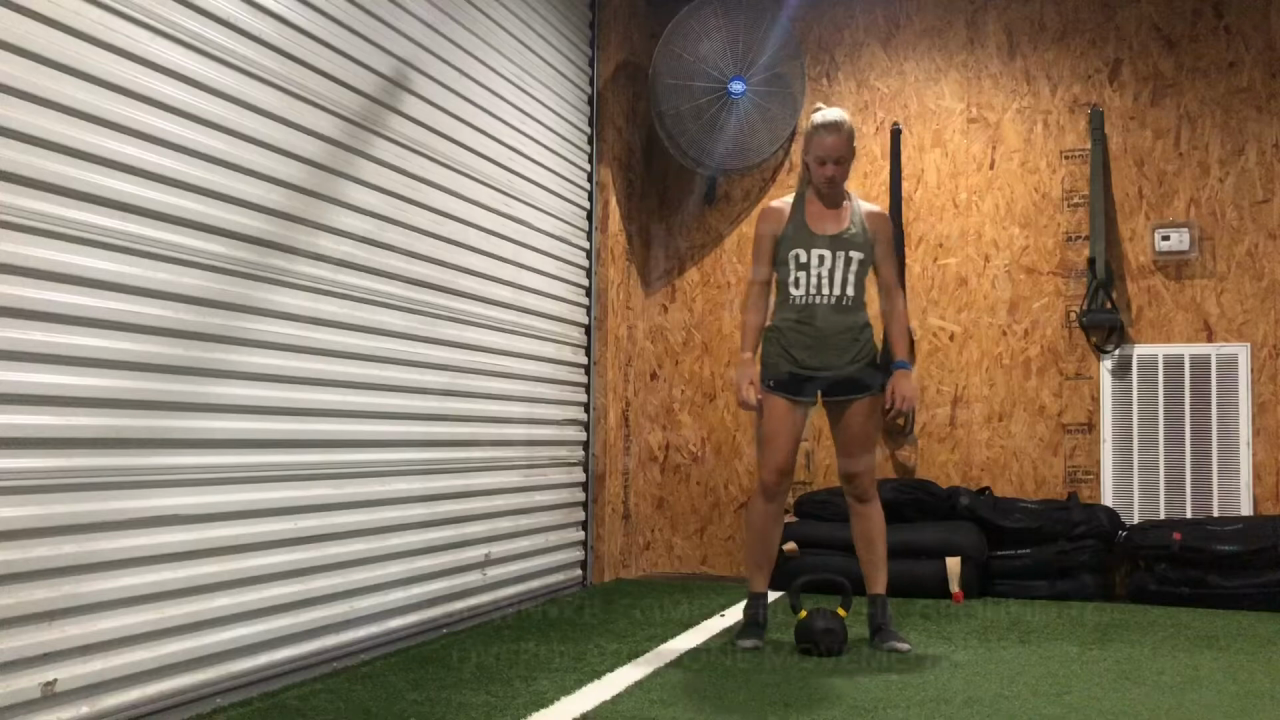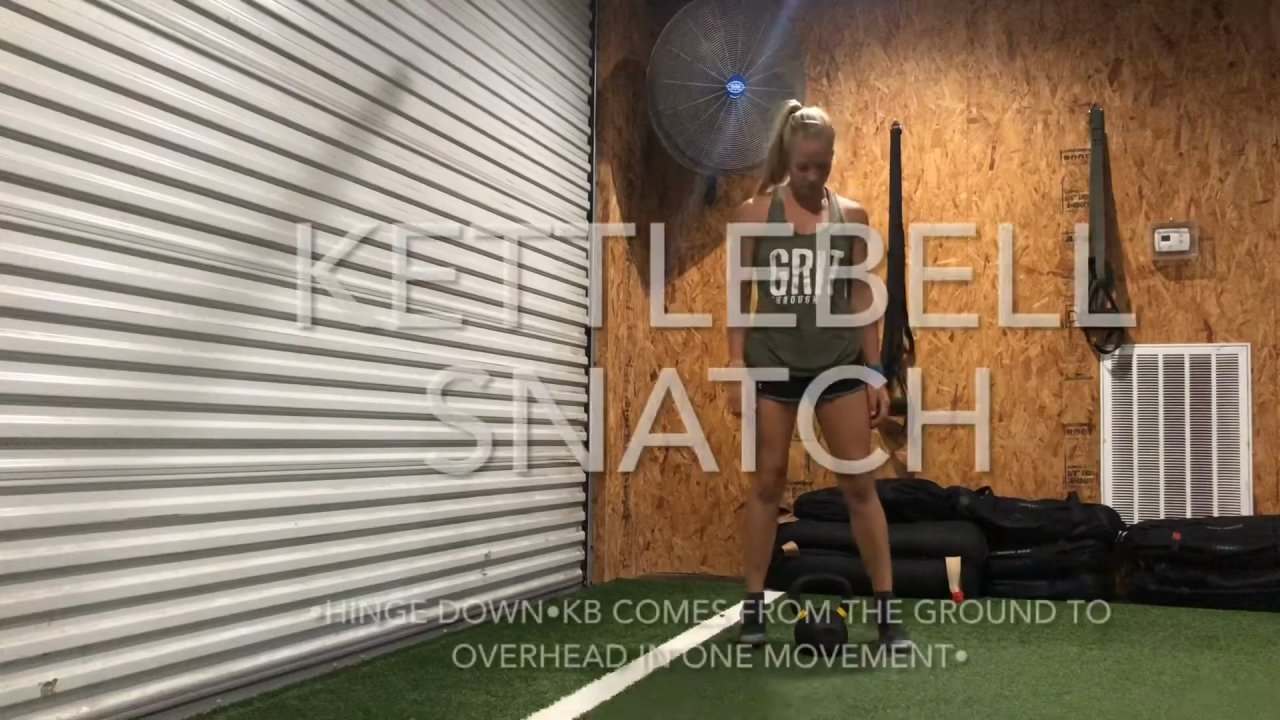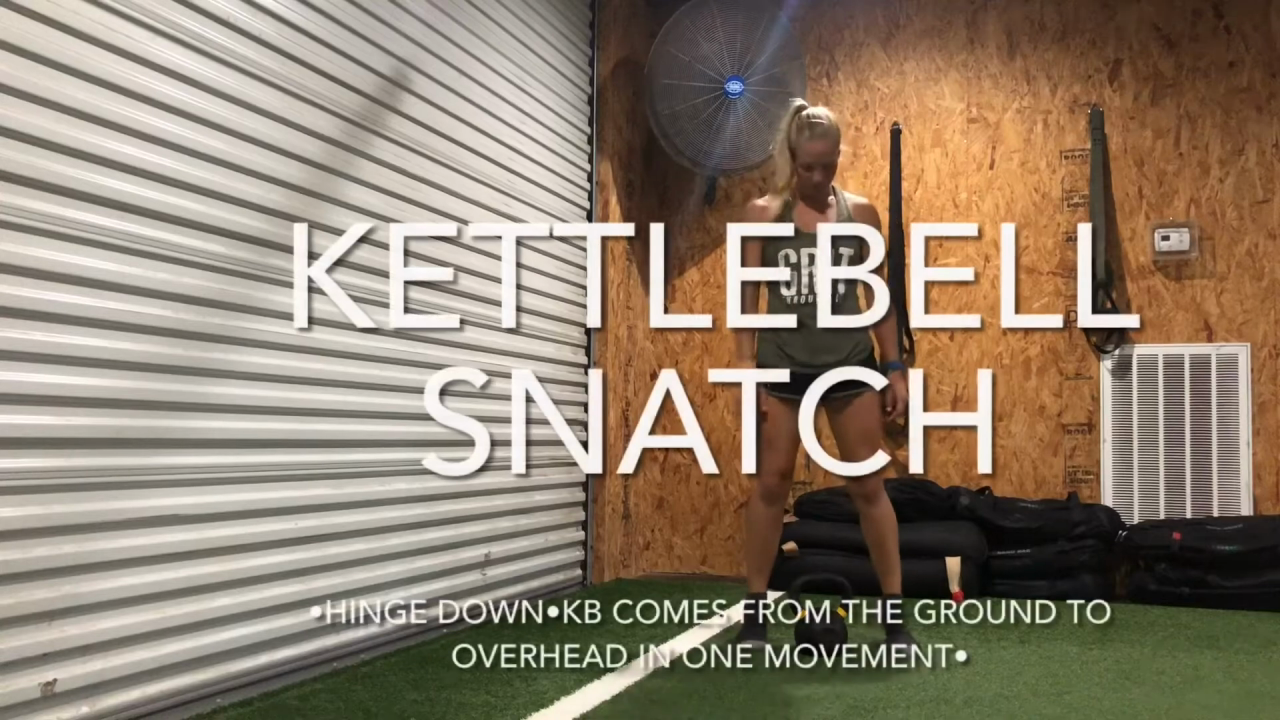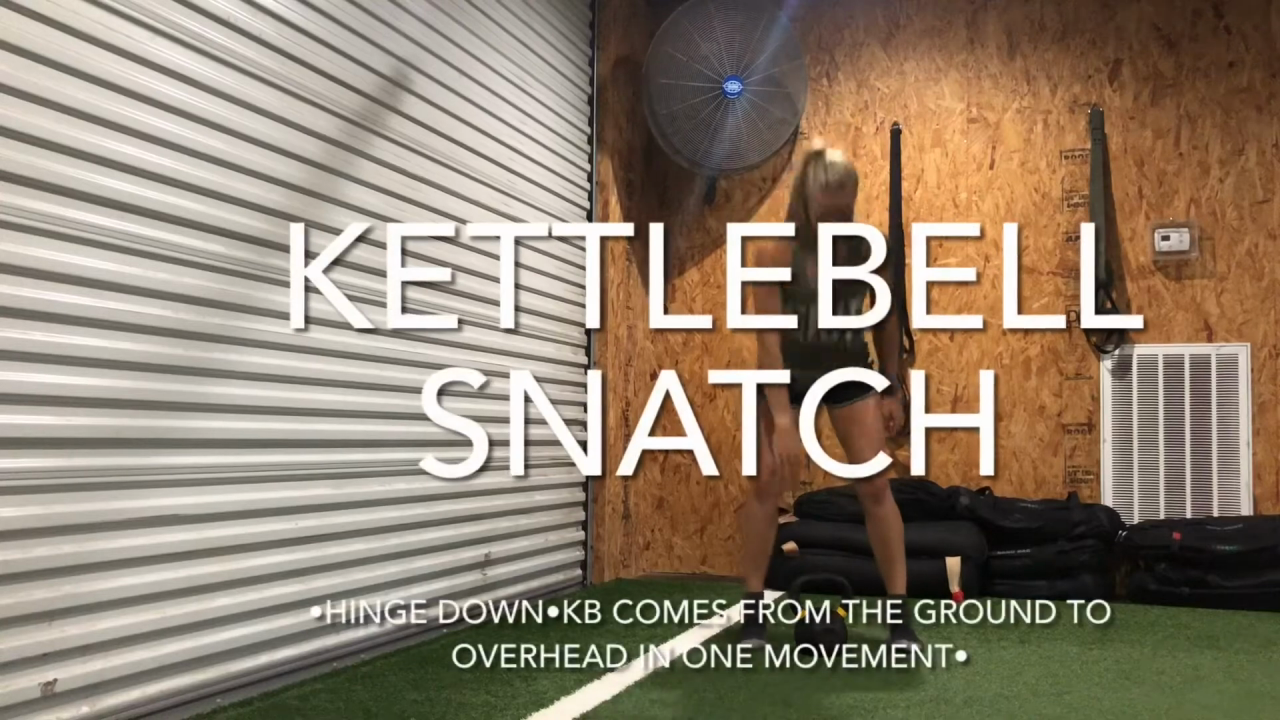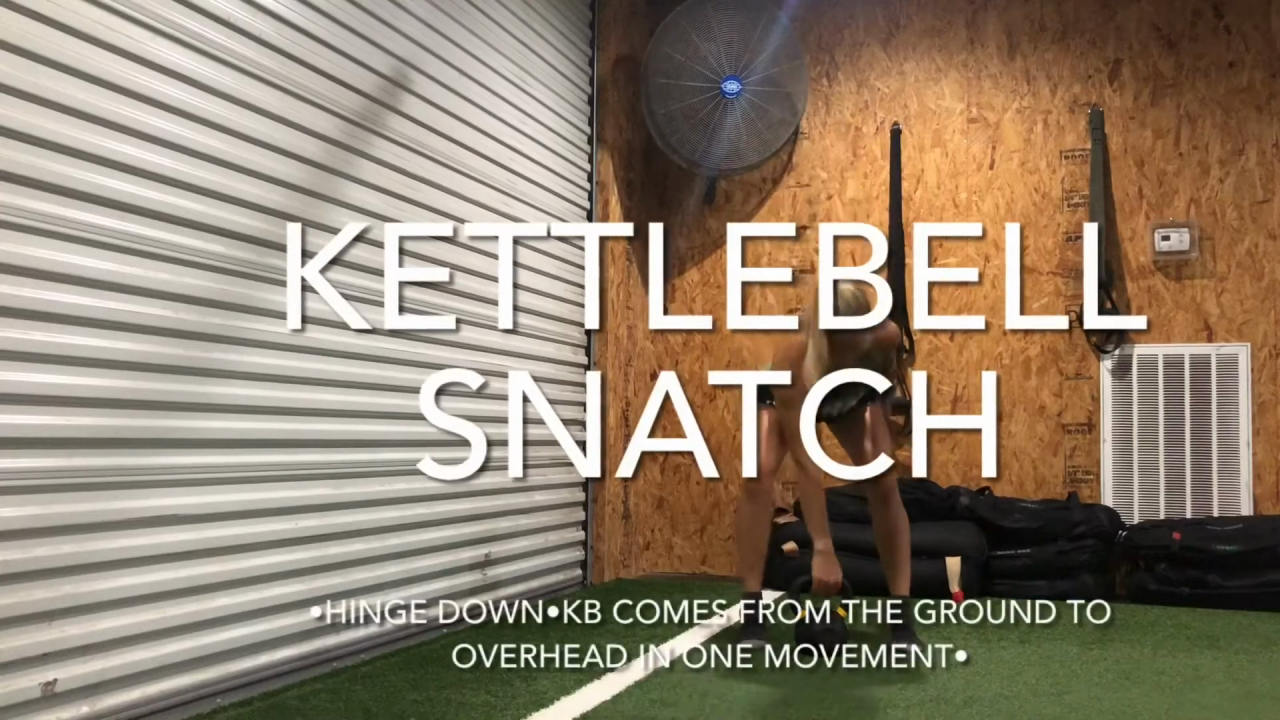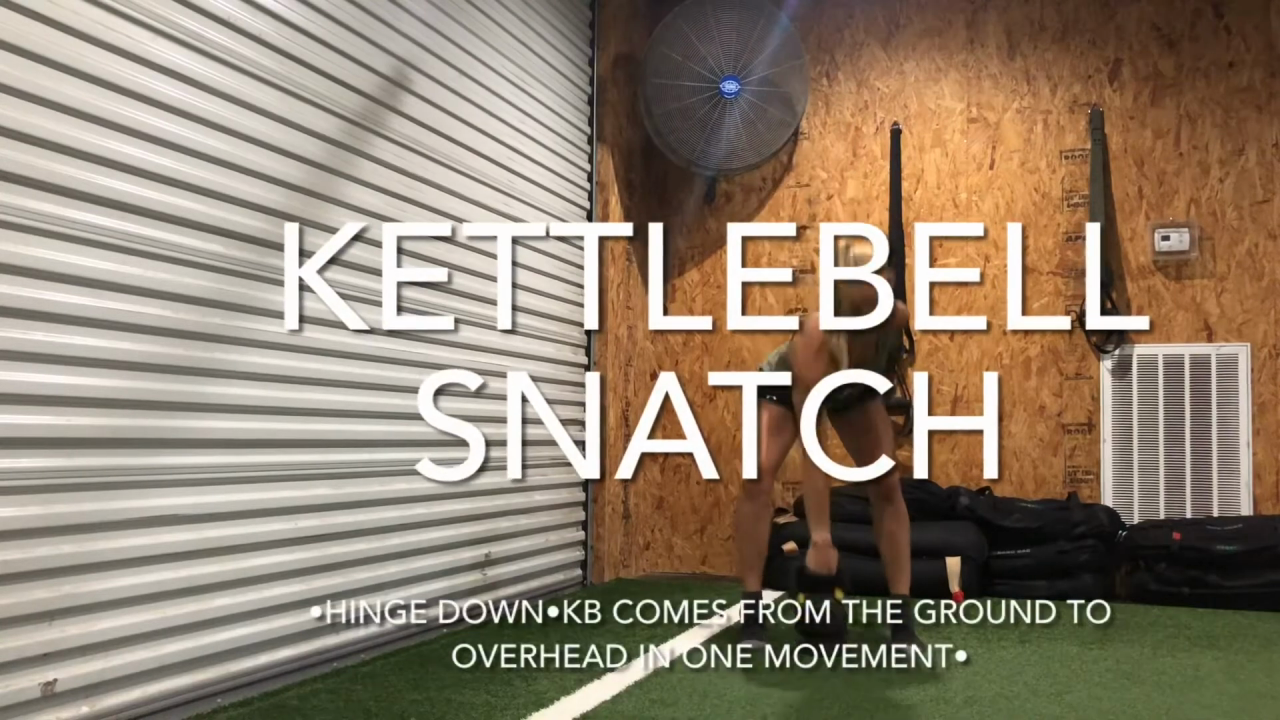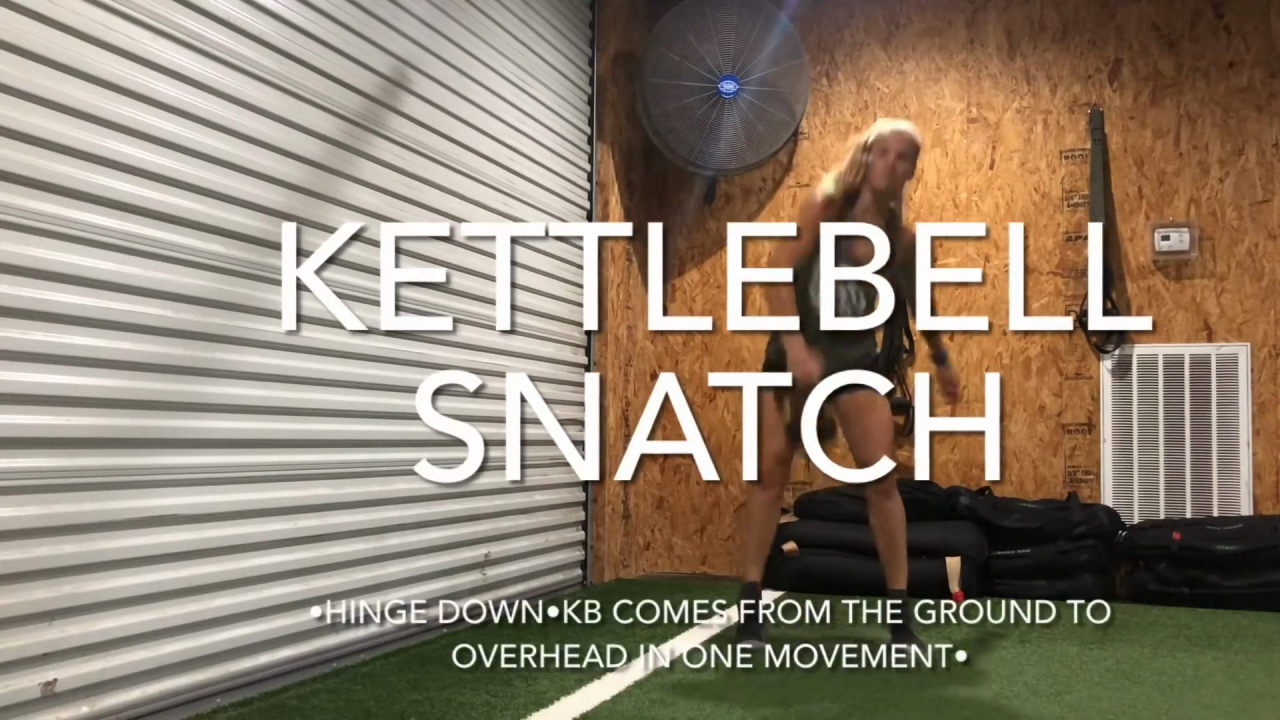
dt=0.3s
person 1, frame 1
left shoulder: (873, 220)
right shoulder: (776, 215)
left elbow: (892, 295)
right elbow: (757, 289)
left wrist: (902, 366)
right wrist: (746, 359)
left hip: (854, 365)
right hip: (786, 362)
left knee: (860, 484)
right knee: (771, 479)
left ankle: (879, 613)
right ankle: (755, 606)
person 1, frame 2
left shoulder: (852, 216)
right shoulder: (755, 213)
left elbow: (862, 297)
right elbow: (739, 293)
left wrist: (876, 372)
right wrist: (736, 365)
left hip: (839, 364)
right hip: (774, 364)
left knee: (859, 484)
right knee: (768, 483)
left ankle: (887, 610)
right ankle: (754, 608)
person 1, frame 3
left shoulder: (861, 212)
right shoulder: (763, 213)
left elbow: (879, 294)
right elbow: (746, 294)
left wrist: (894, 368)
right wrist: (745, 365)
left hip: (849, 363)
right hip: (782, 363)
left knee: (868, 485)
right knee: (771, 484)
left ankle: (894, 614)
right ankle: (755, 609)
person 1, frame 4
left shoulder: (870, 244)
right shoulder: (776, 249)
left elbow: (885, 322)
right elbow: (768, 341)
left wrist: (891, 391)
right wrist: (780, 419)
left hip: (849, 374)
right hip: (786, 374)
left knee: (874, 484)
right knee: (766, 476)
left ankle: (901, 615)
right ankle: (753, 614)
person 1, frame 5
left shoulder: (884, 335)
right shoulder: (793, 358)
right elbow: (805, 462)
left wrist: (880, 426)
right wrist: (822, 548)
left hip: (851, 400)
right hip: (786, 399)
left knee: (883, 482)
right knee: (759, 473)
left ankle: (901, 614)
right ankle: (752, 610)
person 1, frame 6
left shoulder: (896, 317)
right shoulder: (816, 339)
left wrist: (879, 396)
right wrist: (820, 535)
left hip: (853, 387)
right hip: (787, 386)
left knee: (886, 481)
right knee: (758, 472)
left ankle: (901, 614)
right ankle: (752, 611)
person 1, frame 7
left shoulder: (901, 235)
right shoulder: (825, 205)
left elbow: (914, 301)
right elbow: (777, 275)
left wrist: (941, 361)
right wrist: (795, 346)
left hip: (859, 361)
right hip: (795, 353)
left knee: (881, 476)
right knee: (769, 467)
left ankle: (900, 610)
right ankle: (751, 603)
